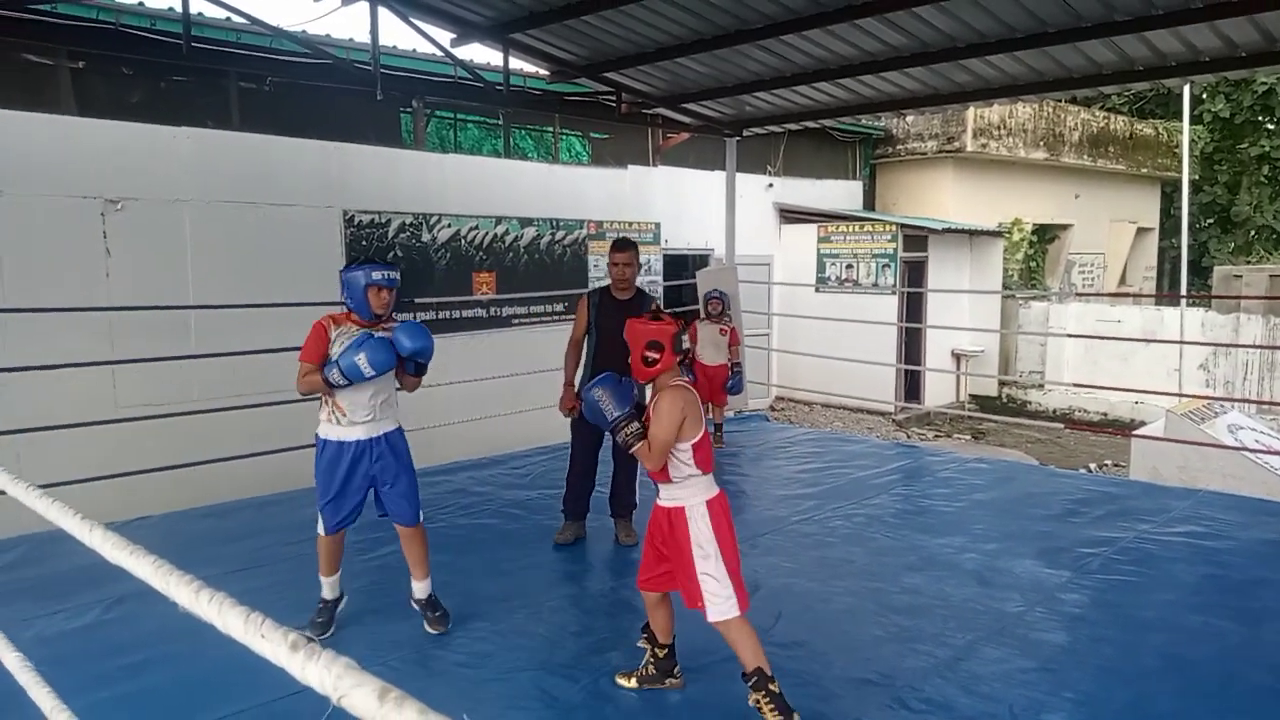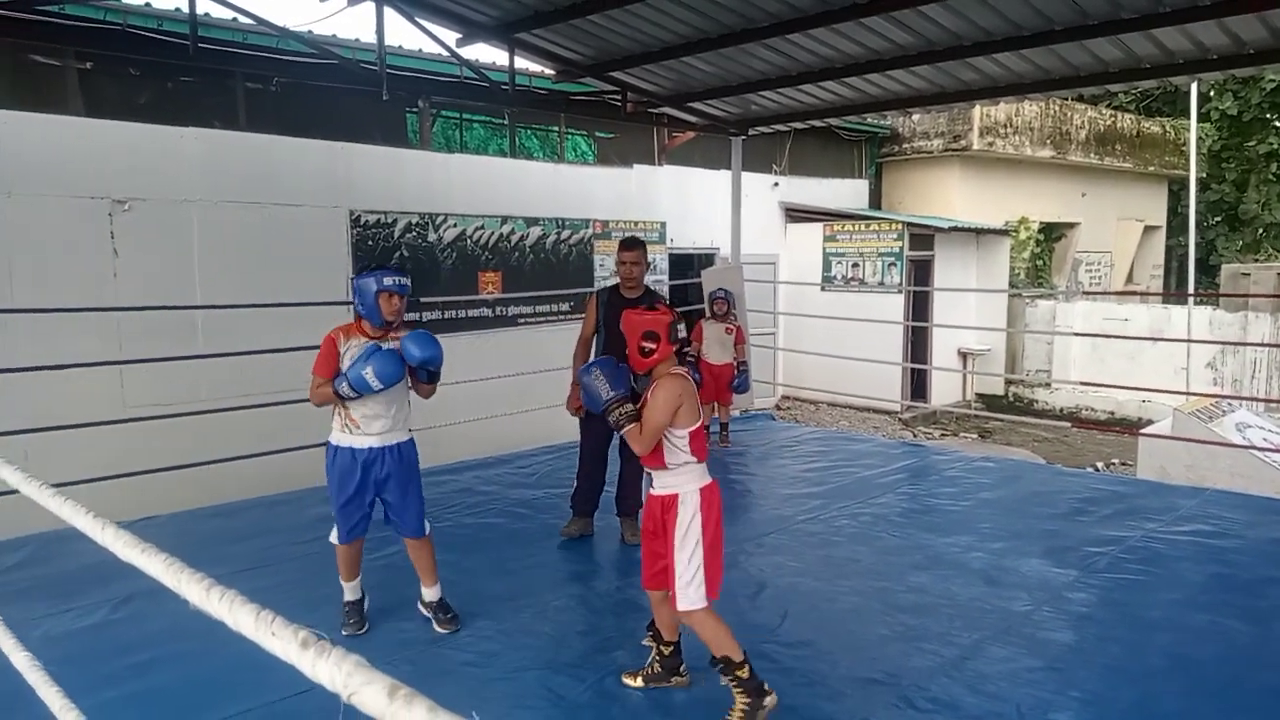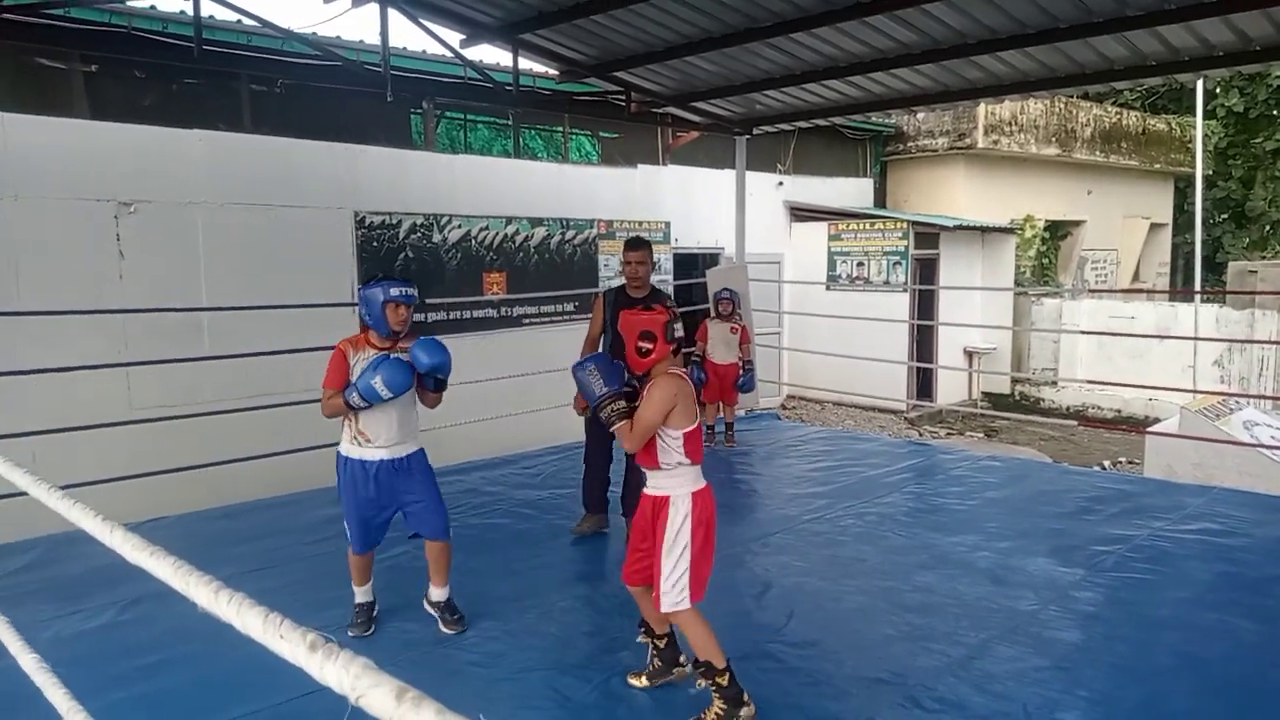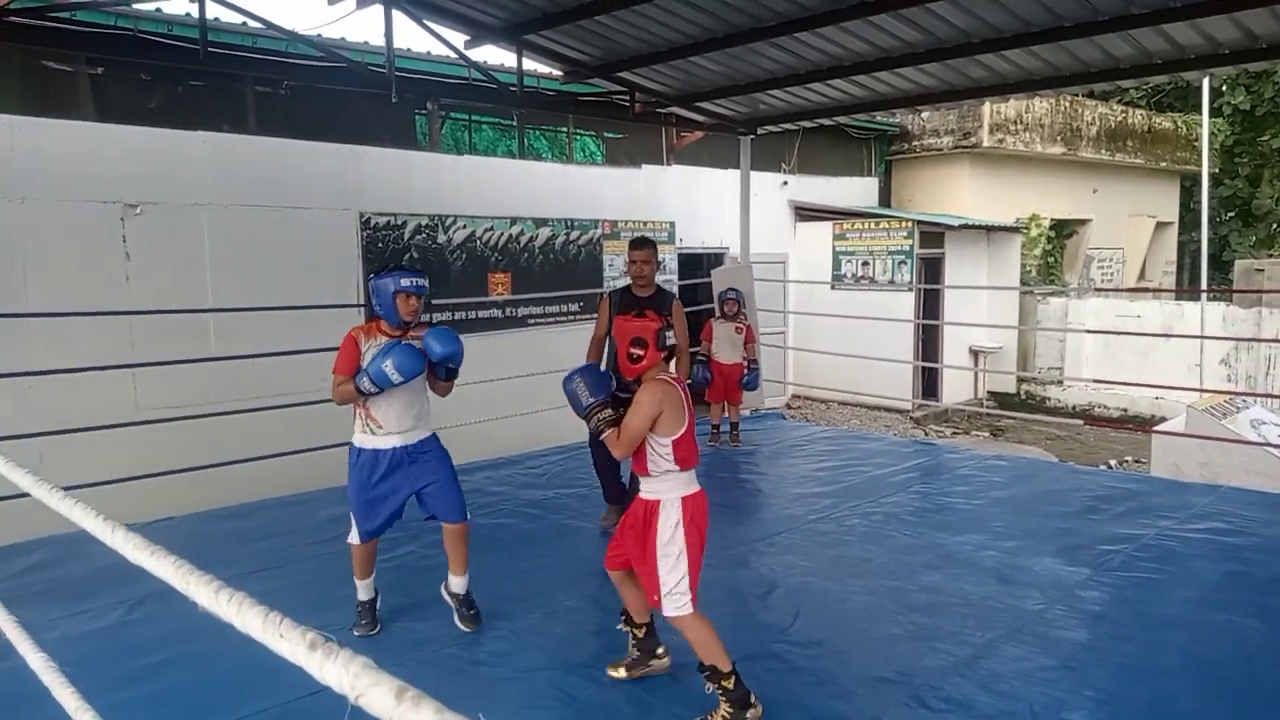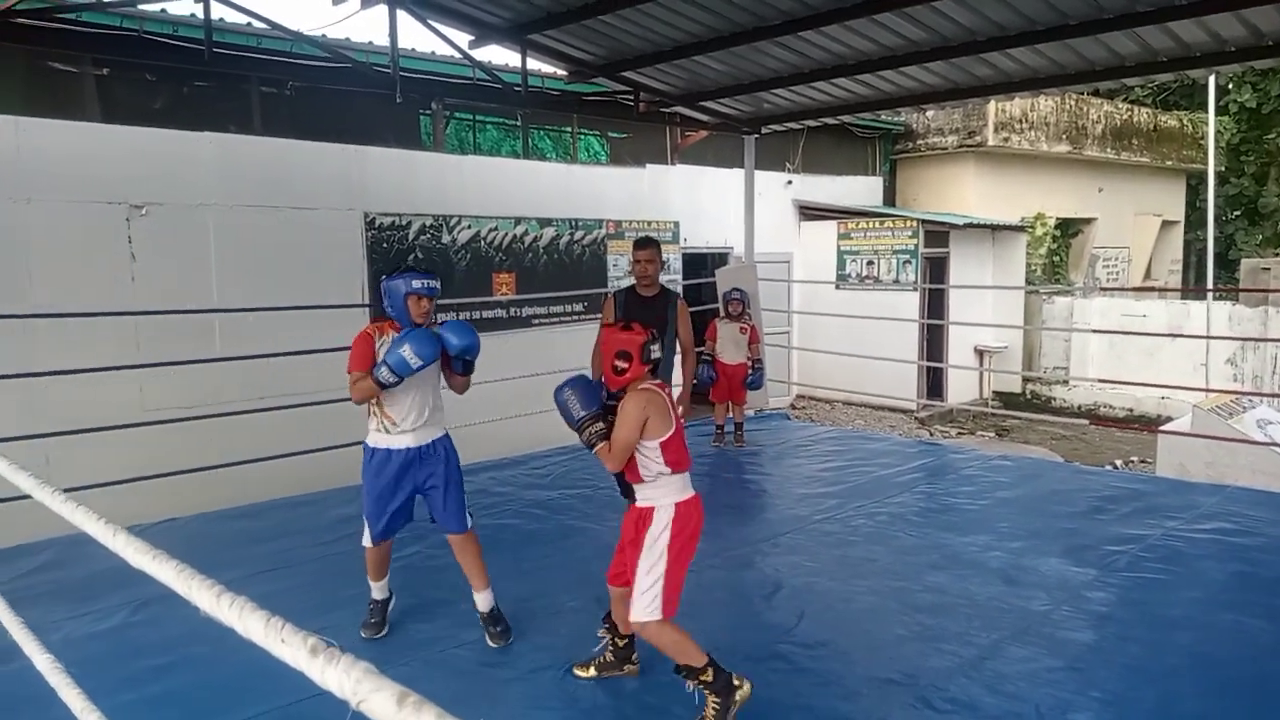
dt=0.1s
person 1, frame 1
left shoulder: (672, 398)
right shoulder: (670, 392)
left elbow: (652, 459)
left wrist: (621, 420)
right wrist: (630, 417)
left hip: (696, 512)
right hip: (671, 507)
left knee: (725, 613)
right knee: (651, 590)
right ankle: (662, 667)
person 1, frame 2
left shoulder: (671, 386)
right shoulder: (667, 381)
left elbow: (642, 444)
right elbow: (654, 430)
left wrist: (614, 402)
right wrist: (624, 401)
left hip: (688, 500)
right hip: (665, 496)
left knee: (690, 605)
right knee: (657, 587)
right ankle: (668, 665)
person 1, frame 3
left shoulder: (667, 386)
right shoulder: (666, 381)
left elbow: (632, 441)
right elbow: (646, 427)
left wrist: (606, 399)
right wrist: (619, 397)
left hip: (681, 502)
right hip: (658, 497)
left knee: (676, 606)
right knee: (638, 582)
right ankle: (668, 659)
person 1, frame 4
left shoulder: (654, 391)
right shoulder: (666, 384)
left elbow: (621, 448)
left wrist: (596, 406)
right wrist: (610, 403)
left hip: (672, 506)
right hip: (655, 500)
left knee: (677, 609)
right knee: (618, 564)
right ankle: (647, 650)
person 1, frame 5
left shoulder: (638, 399)
right shoulder: (653, 392)
left elbow: (613, 461)
left wrist: (588, 419)
right wrist: (600, 415)
left hip: (668, 512)
right hip: (652, 506)
left knee: (647, 619)
right knee: (618, 582)
left ankle: (723, 686)
right ankle: (619, 655)
person 2, frame 1
left shoulder: (394, 333)
right shoulder: (327, 329)
left elbow: (409, 385)
right elbow: (304, 384)
left wrist: (417, 360)
right wrist: (344, 371)
left hip: (385, 439)
right hip: (338, 444)
left knee: (409, 519)
right knee: (332, 526)
left ankle: (423, 595)
right ankle: (330, 597)
person 2, frame 2
left shoulder: (407, 341)
right shoulder: (339, 340)
left elbow: (424, 392)
right elbow: (317, 395)
left wrist: (429, 369)
right wrist: (355, 384)
left hip: (397, 448)
right hip: (349, 452)
left knee: (416, 531)
right knee: (348, 533)
left ankle: (431, 598)
right ankle: (353, 599)
person 2, frame 3
left shoulder: (413, 350)
right shoulder: (348, 351)
left elbow: (430, 401)
right elbow: (328, 407)
left wrist: (437, 376)
right wrist: (364, 393)
left hip: (407, 458)
right hip: (361, 463)
left knee: (438, 533)
right knee: (362, 543)
left ankle: (438, 598)
right ankle: (364, 603)
person 2, frame 4
left shoulder: (423, 339)
right shoulder: (359, 339)
left elbow: (442, 390)
right elbow: (339, 393)
left wrist: (447, 364)
right wrist: (377, 376)
left hip: (422, 445)
right hip: (373, 452)
left knee: (455, 518)
right knee: (365, 532)
left ankle: (458, 589)
right ankle: (367, 598)
person 2, frame 5
left shoulder: (437, 336)
right shoulder: (371, 337)
left elbow: (459, 386)
right elbow: (358, 392)
left wrist: (464, 358)
right wrist: (395, 365)
left hip: (434, 447)
right hip: (387, 453)
left knee: (458, 529)
right knee: (378, 534)
left ankle: (486, 606)
right ankle: (379, 599)
person 3, frame 1
left shoulder: (649, 306)
right shoulder: (590, 301)
right elbow: (576, 343)
right wrist: (569, 386)
left knee: (626, 460)
right knee: (581, 459)
left ankle: (623, 519)
right ankle: (574, 520)
person 3, frame 2
left shoulder: (658, 305)
right shoulder: (599, 300)
right elbow: (585, 342)
right wrist: (576, 385)
left knee: (634, 458)
right knee: (591, 457)
left ankle: (629, 518)
right ankle: (583, 517)
person 3, frame 3
left shoulder: (663, 304)
right shoulder: (606, 300)
right elbow: (591, 343)
right knee: (595, 454)
left ankle: (634, 516)
right ankle: (595, 513)
person 3, frame 4
left shoulder: (670, 304)
right shoulder: (611, 300)
left elbow: (682, 352)
right elbow: (597, 343)
right hip: (614, 391)
right knee: (601, 448)
right ankle: (616, 504)
person 3, frame 5
left shoulder: (675, 303)
right shoulder: (616, 301)
left elbow: (688, 350)
right elbow: (602, 345)
left wrist: (686, 390)
right hip: (618, 393)
right ankle: (632, 496)
